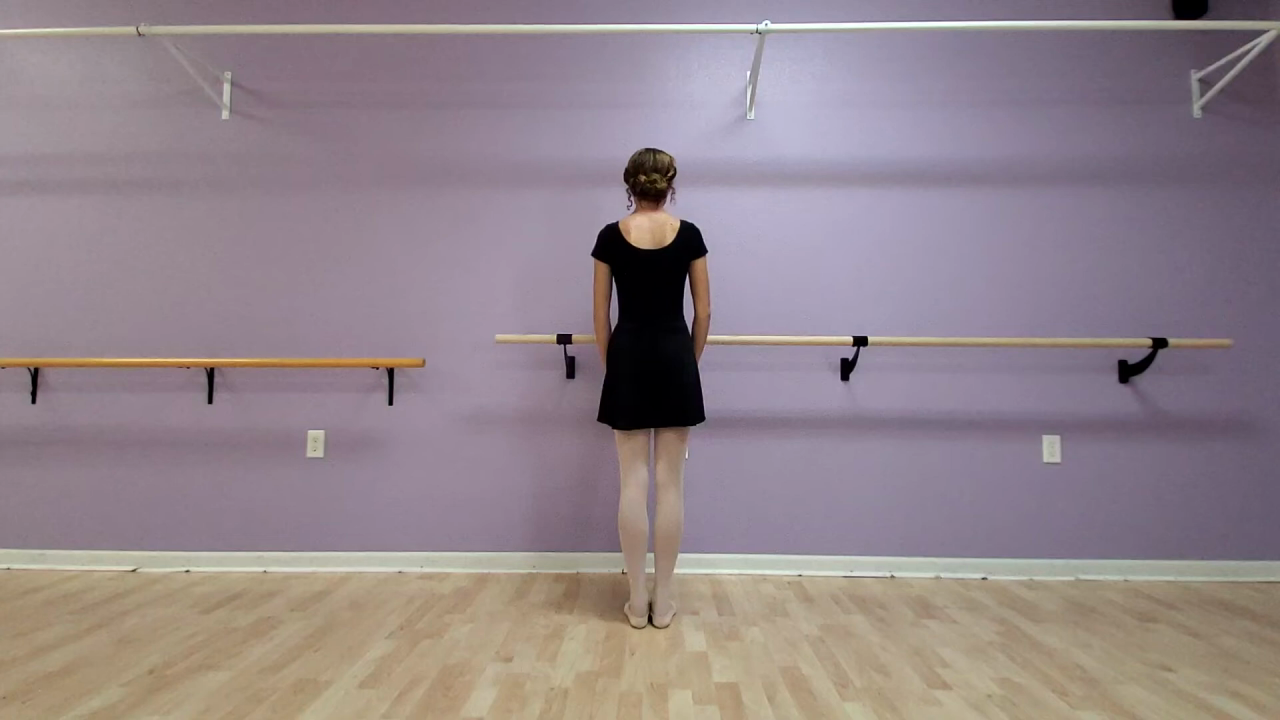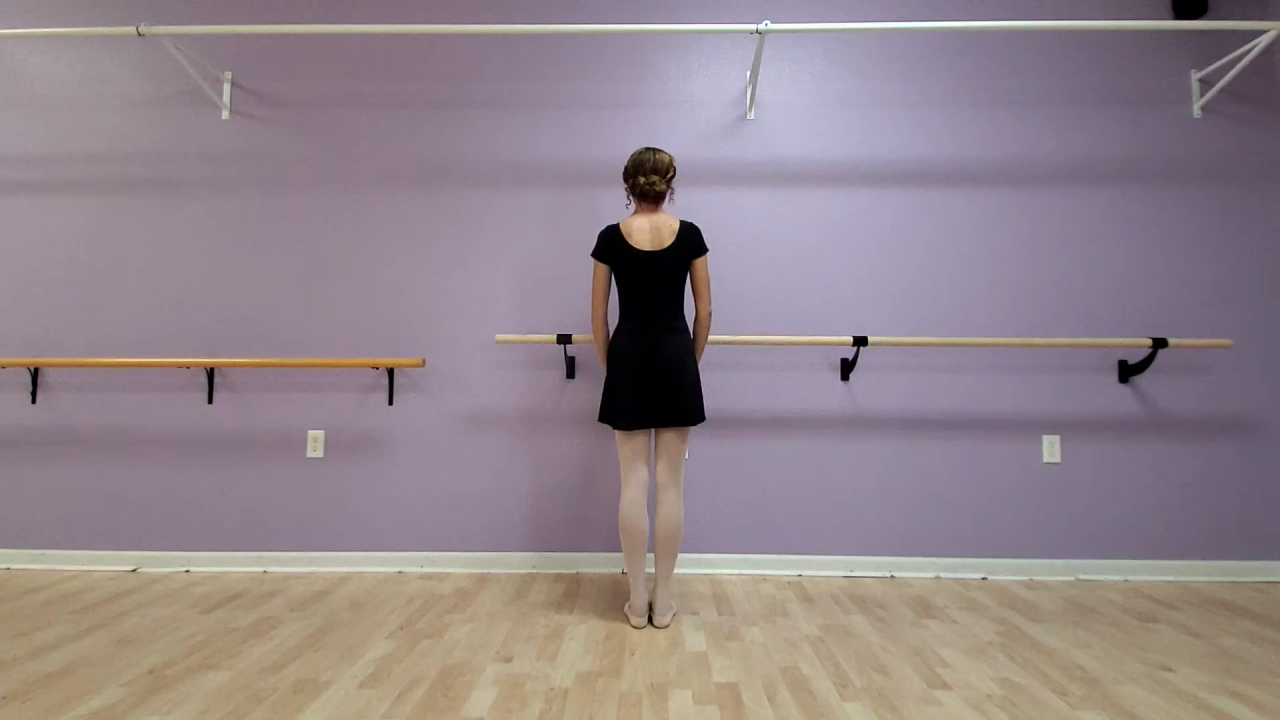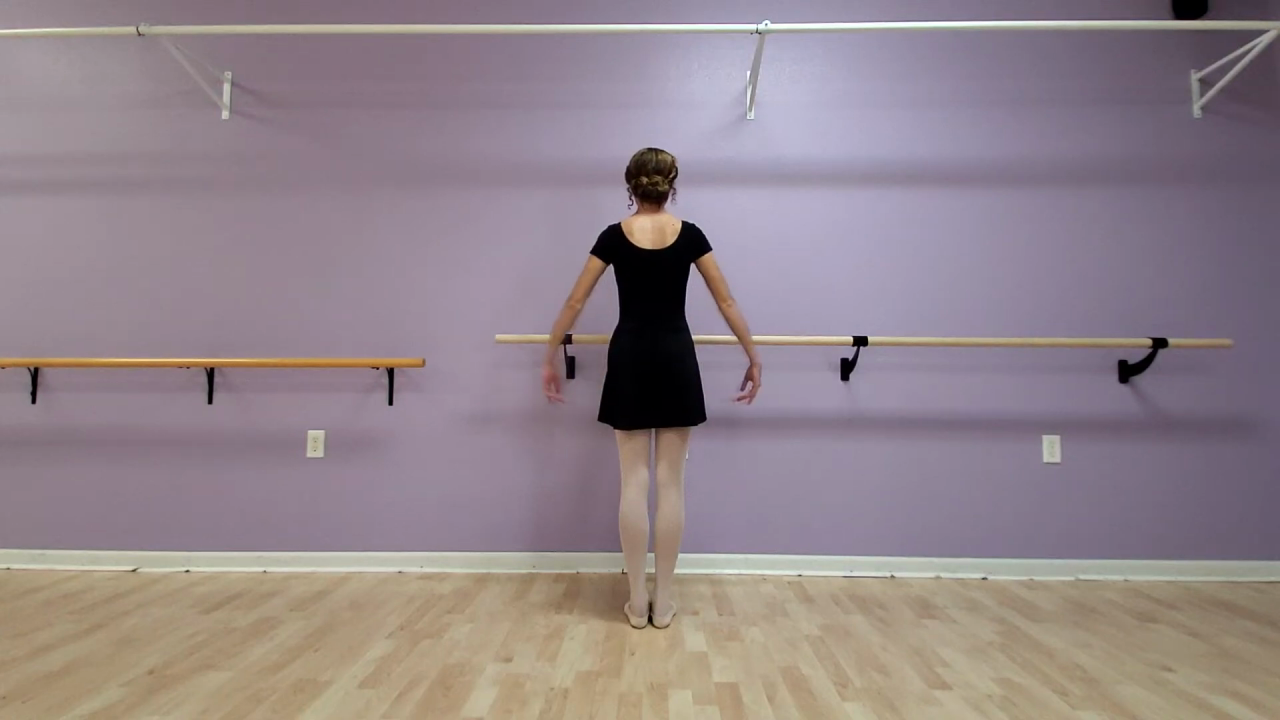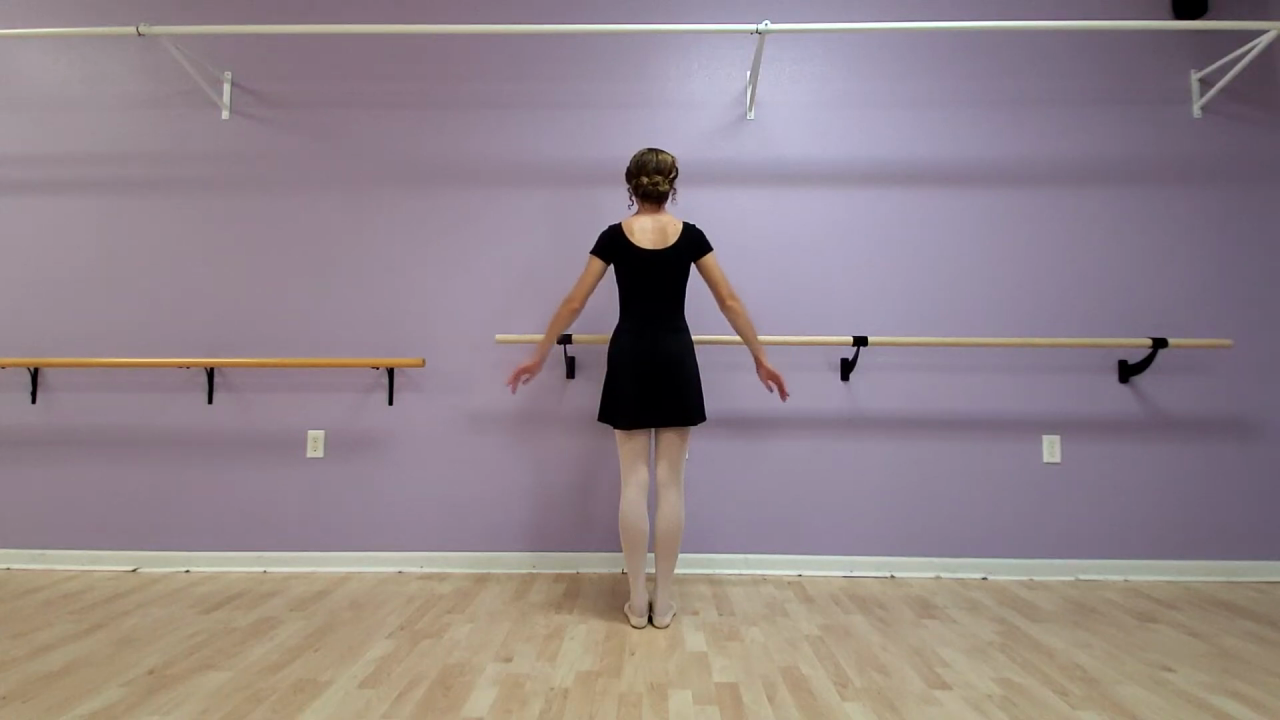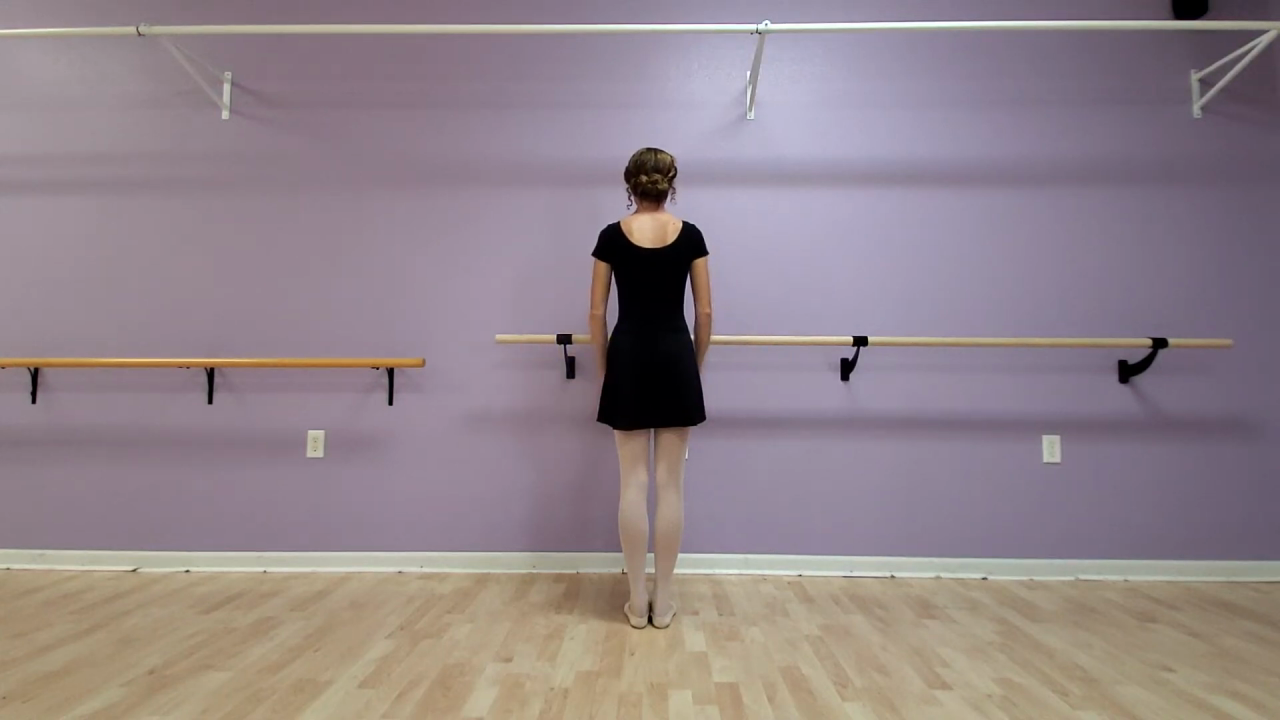
dt=0.7s
person 1, frame 1
left shoulder: (611, 236)
right shoulder: (688, 234)
left elbow: (600, 313)
right elbow: (703, 311)
left wrist: (610, 365)
left hip: (628, 359)
right hip: (674, 358)
left knee: (633, 481)
right knee: (669, 482)
left ankle: (637, 600)
right ankle: (662, 601)
person 1, frame 2
left shoulder: (611, 237)
right shoulder: (689, 235)
left elbow: (598, 315)
right elbow: (704, 311)
left wrist: (610, 366)
left hip: (629, 359)
right hip: (675, 359)
left knee: (634, 482)
right knee: (669, 483)
left ankle: (638, 600)
right ankle: (662, 601)
person 1, frame 3
left shoulder: (614, 236)
right shoulder: (690, 235)
left elbow: (575, 303)
right elbow: (726, 302)
left wrist: (550, 359)
right wrist: (753, 358)
left hip: (629, 360)
right hip: (676, 360)
left knee: (634, 481)
right knee: (670, 483)
left ankle: (638, 601)
right ankle: (663, 601)
person 1, frame 4
left shoulder: (614, 237)
right shoulder: (690, 236)
left elbow: (574, 303)
right elbow: (729, 302)
left wrist: (539, 355)
right wrist: (760, 358)
left hip: (629, 360)
right hip: (675, 360)
left knee: (633, 482)
right knee: (670, 484)
left ankle: (638, 602)
right ankle: (664, 601)
person 1, frame 5
left shoulder: (612, 236)
right shoulder: (689, 235)
left elbow: (597, 313)
right elbow: (704, 312)
left wrist: (603, 373)
right wrist: (696, 368)
left hip: (629, 359)
right hip: (674, 359)
left knee: (633, 482)
right knee: (669, 483)
left ankle: (638, 600)
right ankle: (662, 600)
